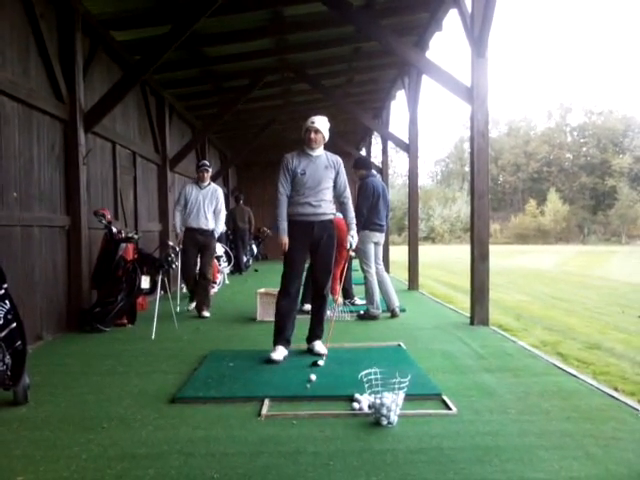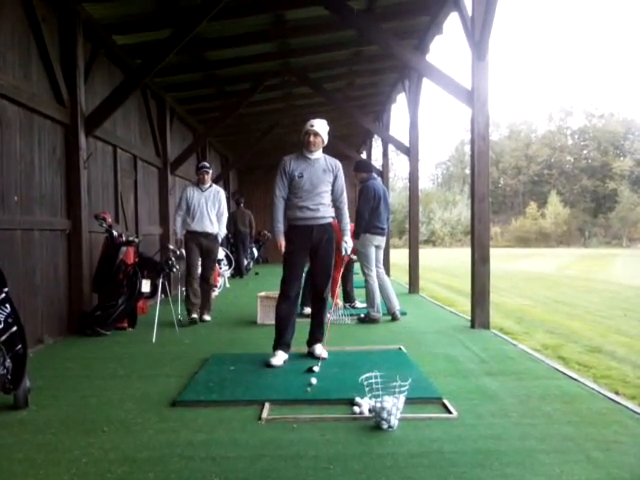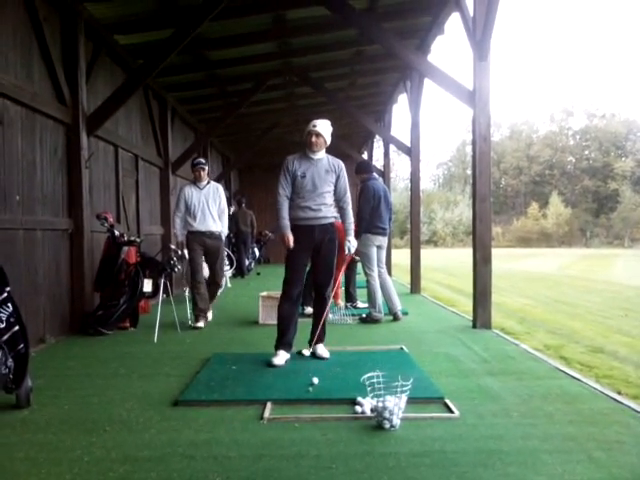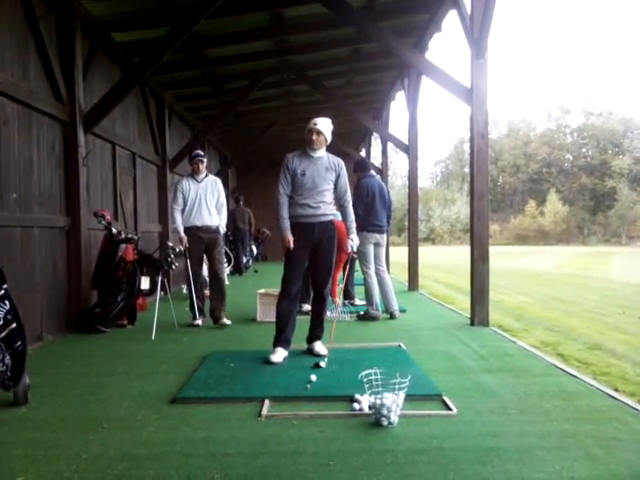
dt=0.3s
person 1, frame 1
left shoulder: (335, 162)
right shoulder: (290, 160)
left elbow: (344, 196)
right elbow: (282, 196)
left wrist: (352, 227)
right wrist: (282, 231)
left hip: (325, 227)
right hip: (298, 227)
left knee: (321, 285)
right knee: (290, 285)
left ankle: (315, 338)
right ankle: (281, 342)
person 1, frame 2
left shoulder: (334, 165)
right shoulder: (289, 163)
left elbow: (340, 201)
right elbow: (279, 198)
left wrist: (346, 233)
right wrist: (279, 232)
left hip: (324, 231)
right hip: (297, 230)
left knee: (321, 289)
right knee: (290, 289)
left ankle: (316, 342)
right ankle: (281, 347)
person 1, frame 3
left shoulder: (336, 166)
right shoulder: (292, 163)
left elbow: (344, 201)
right elbow: (283, 197)
left wrist: (350, 233)
right wrist: (285, 229)
left hip: (327, 231)
right hip: (299, 230)
left knee: (323, 289)
right knee: (292, 289)
left ankle: (317, 341)
right ankle: (283, 346)
person 1, frame 4
left shoulder: (336, 164)
right shoulder: (292, 160)
left elbow: (344, 199)
right elbow: (283, 196)
left wrist: (352, 231)
right wrist: (285, 230)
left hip: (326, 228)
right hip: (299, 228)
left knee: (321, 287)
right knee: (291, 287)
left ankle: (315, 339)
right ankle: (281, 344)
person 2, frame 1
left shoulder: (217, 191)
right shoulder: (188, 188)
left elbow: (220, 214)
right elbow: (178, 209)
left wrist: (216, 233)
right wrist: (178, 230)
left hip: (208, 234)
right hip: (190, 233)
left knee: (206, 271)
right knee: (188, 269)
left ankle: (203, 306)
right ankle: (194, 295)
person 2, frame 2
left shoulder: (218, 192)
right shoulder: (188, 191)
left elbow: (222, 216)
right elbow: (180, 213)
left wrist: (219, 236)
right wrist: (179, 234)
left hip: (211, 237)
right hip: (192, 236)
left knee: (207, 276)
right knee: (192, 273)
left ankle: (204, 310)
right ankle: (193, 311)
person 2, frame 3
left shoulder: (217, 189)
right shoulder: (186, 190)
left elbow: (223, 213)
right elbow: (178, 215)
left wrist: (222, 234)
right wrist: (179, 237)
left hip: (215, 236)
right hip: (195, 237)
left knee: (217, 276)
right knee: (197, 276)
left ankle: (206, 304)
right ankle: (200, 315)
person 2, frame 4
left shoulder: (215, 182)
right shoulder: (183, 184)
left elbow: (222, 207)
right elbow: (177, 209)
left wrist: (220, 229)
right wrist: (181, 233)
left hip: (213, 231)
right hip: (192, 232)
left knee: (217, 272)
right knee: (195, 274)
left ankle: (219, 314)
right ankle: (198, 314)
person 3, frame 1
left shoulder: (366, 184)
right shoulder: (381, 184)
left elbow: (361, 211)
right elbow: (386, 209)
left wrist: (355, 232)
left hip: (367, 232)
right hip: (380, 232)
left knee: (369, 271)
right knee: (379, 269)
left ankle: (373, 310)
right ankle: (394, 306)
person 3, frame 2
left shoulder: (367, 186)
right shoulder: (381, 186)
left elbow: (362, 214)
right elbow: (386, 212)
left wrist: (356, 236)
left hip: (368, 235)
right hip: (381, 235)
left knee: (370, 274)
right knee: (380, 272)
left ankle: (374, 313)
right ankle: (394, 309)
person 3, frame 3
left shoulder: (367, 187)
right shoulder: (383, 187)
left elbow: (362, 214)
right elbow: (389, 212)
left wrist: (357, 236)
left hip: (369, 235)
right hip: (383, 235)
left knee: (371, 274)
right knee: (382, 272)
left ankle: (376, 313)
right ankle: (396, 309)
person 3, frame 4
left shoulder: (362, 184)
right shoulder: (382, 184)
left elbow: (358, 211)
right elbow: (389, 210)
left hip: (366, 232)
right hip: (381, 232)
left knee: (369, 272)
right knee: (382, 270)
left ankle: (373, 311)
right ankle: (393, 309)
